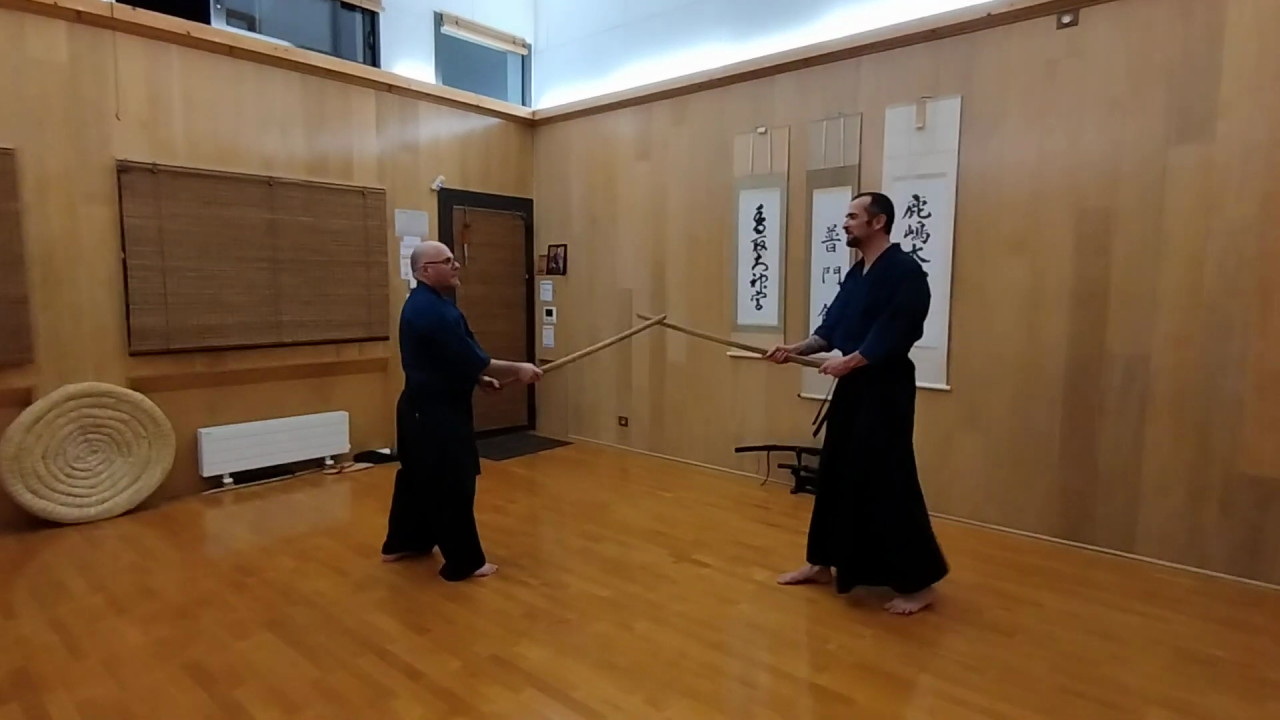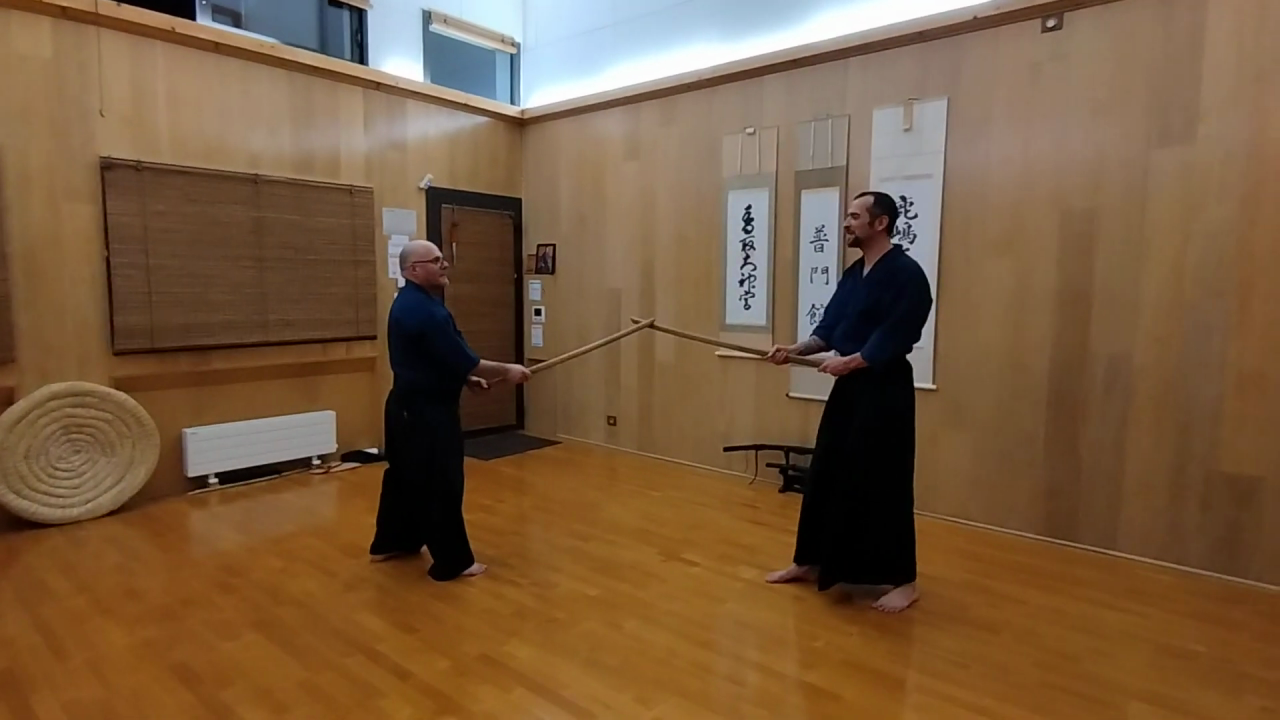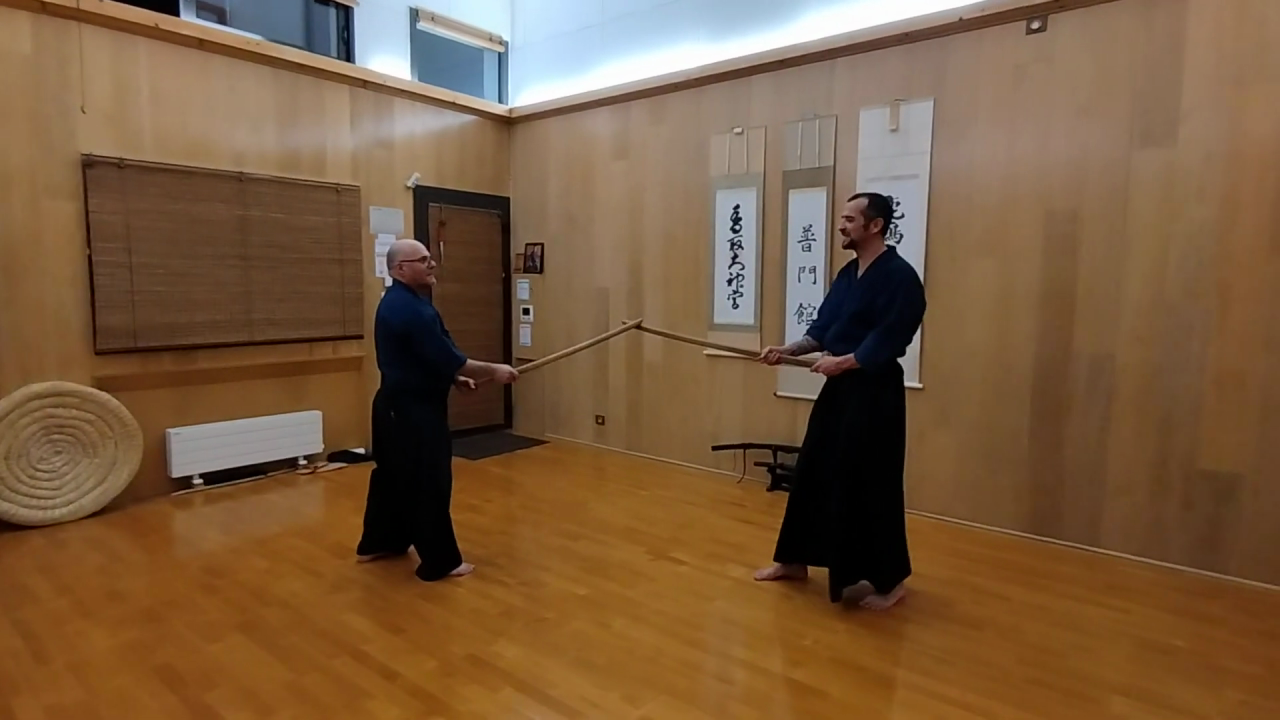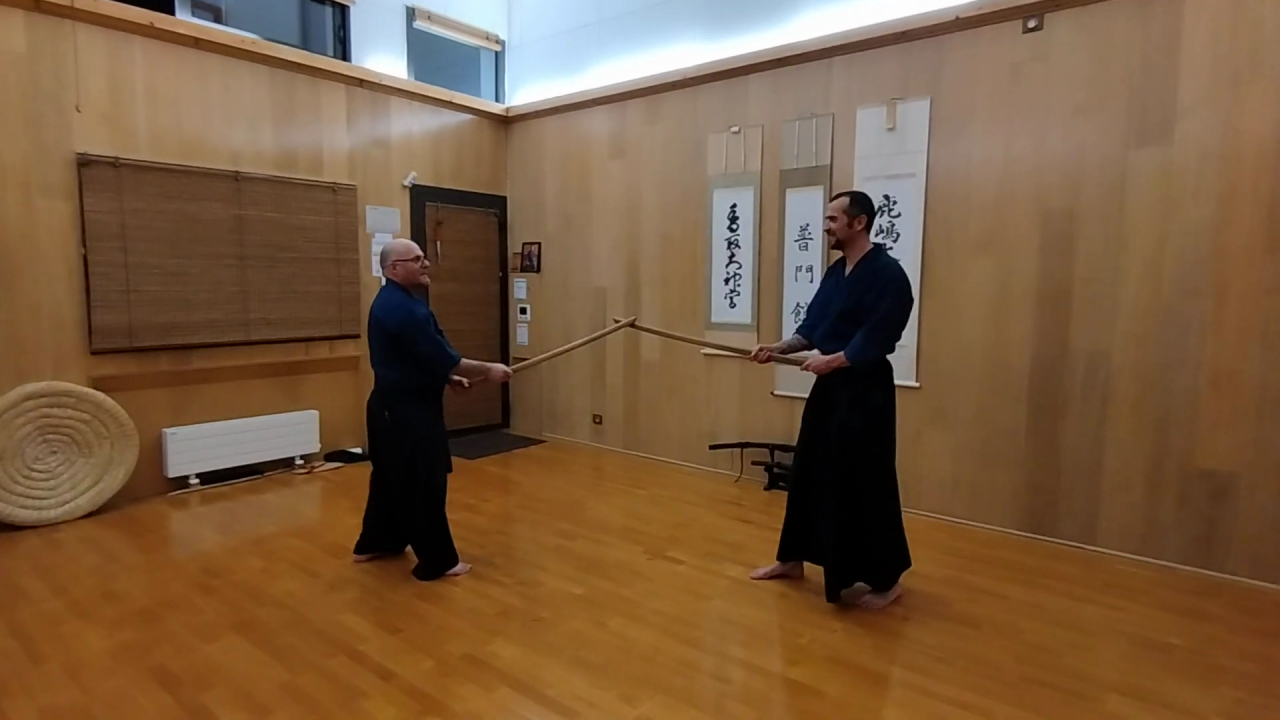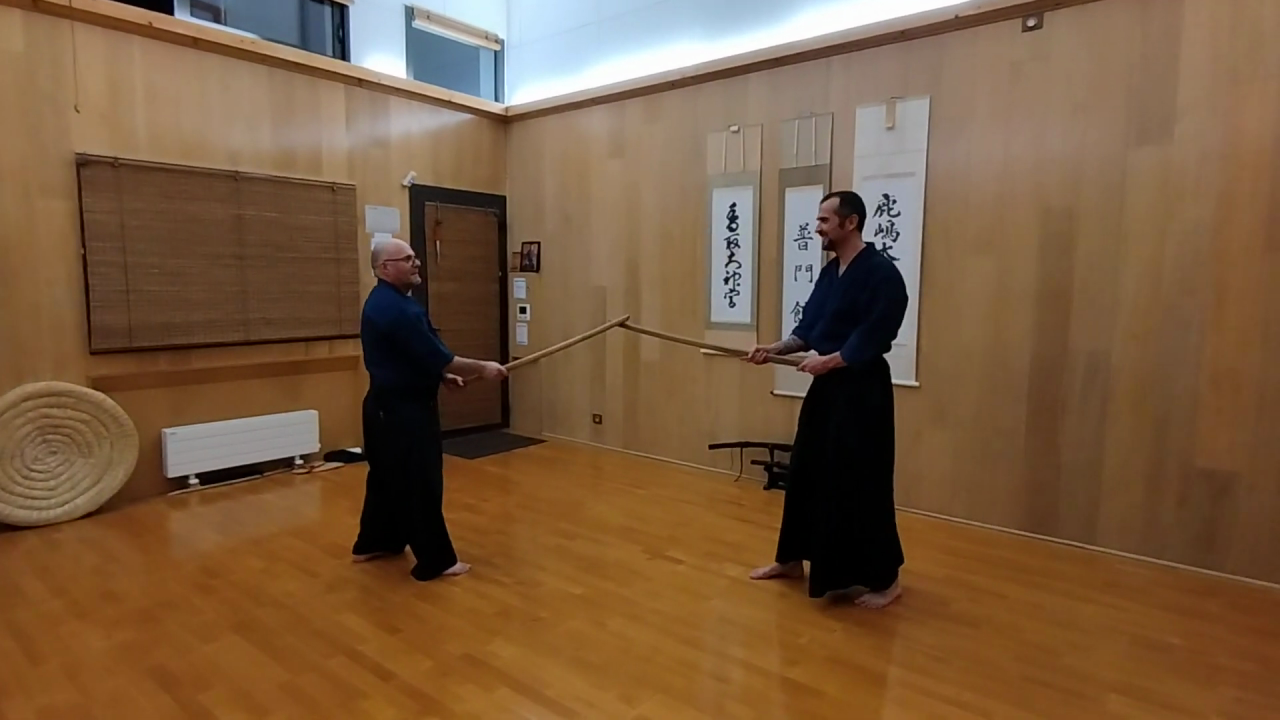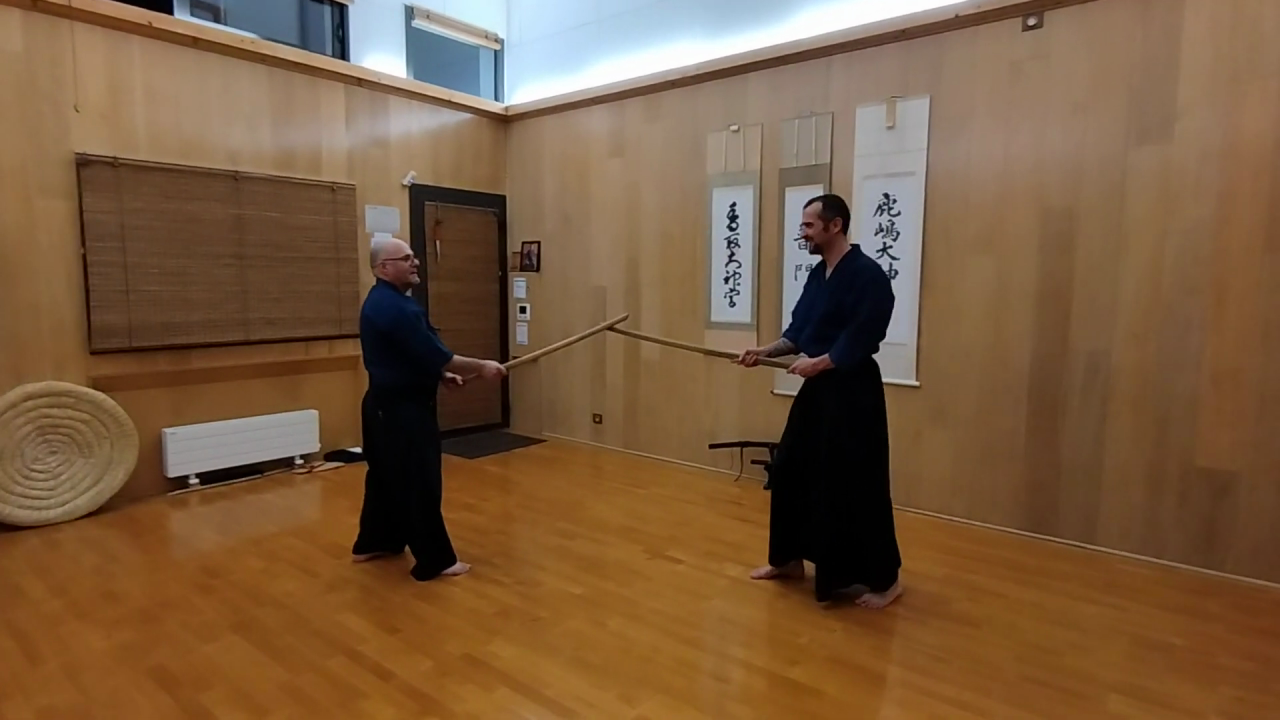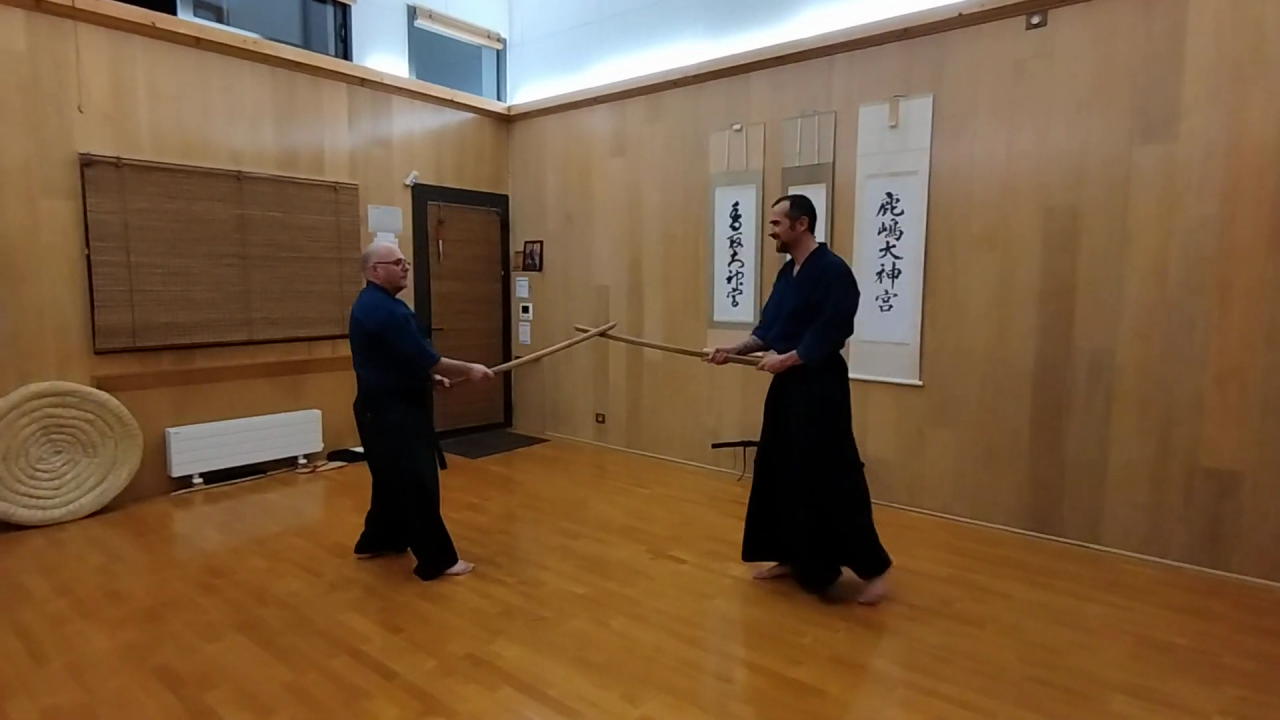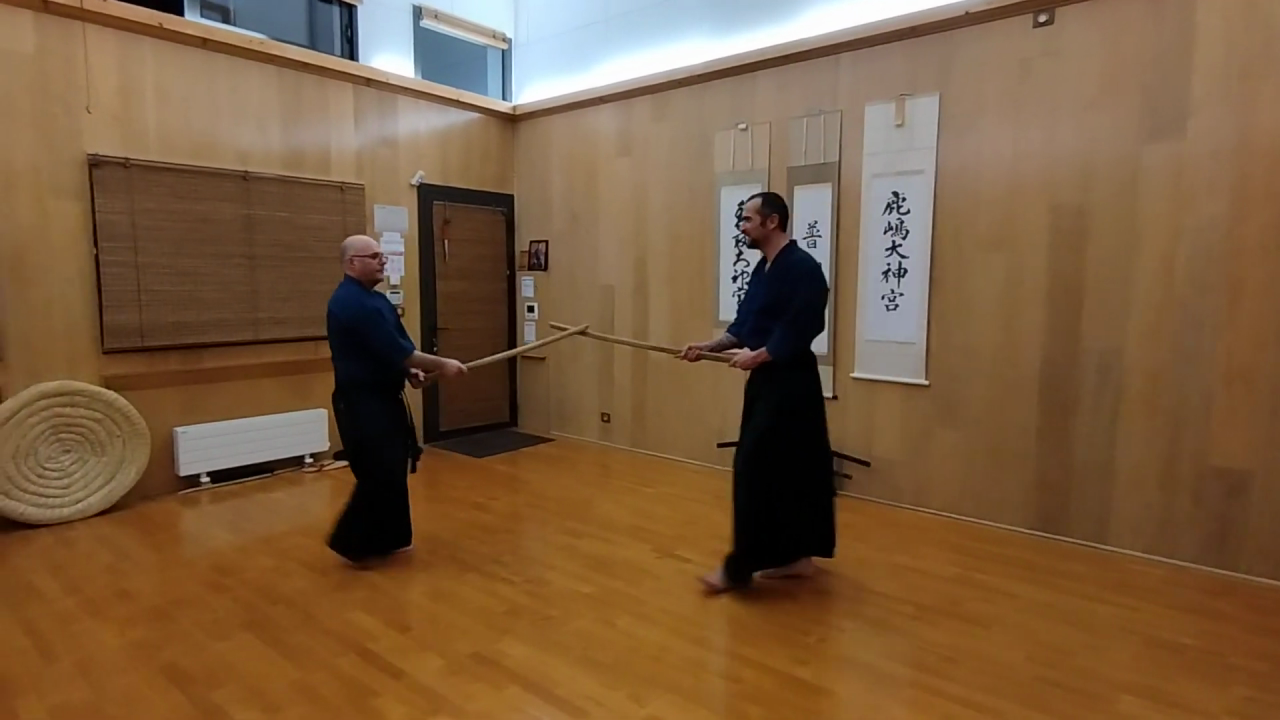
dt=0.3s
person 1, frame 1
left shoulder: (904, 271)
right shoulder: (857, 273)
left elbow: (893, 335)
right elbow: (833, 327)
left wrist: (849, 361)
right wrist: (794, 349)
left hip: (887, 387)
right hip: (854, 386)
left knee: (887, 481)
right knee: (836, 473)
left ankle: (919, 579)
right ankle: (822, 562)
person 1, frame 2
left shoulder: (905, 274)
right shoulder: (854, 273)
left elbow: (897, 338)
right elbow: (830, 328)
left wrist: (851, 361)
right wrist: (795, 350)
left hip: (885, 389)
right hip: (849, 387)
left knee: (883, 483)
right knee: (826, 473)
left ankle: (902, 580)
right ankle: (810, 561)
person 1, frame 3
left shoulder: (900, 277)
right shoulder: (847, 274)
left elbow: (890, 341)
right elbow: (823, 328)
left wrist: (843, 361)
right wrist: (787, 350)
left hip: (875, 392)
right hip: (838, 389)
left knee: (873, 486)
right knee: (811, 472)
left ankle: (890, 580)
right ankle: (794, 560)
person 1, frame 4
left shoulder: (887, 274)
right shoulder: (835, 272)
left elbow: (879, 338)
right elbow: (813, 328)
left wrist: (834, 359)
right wrist: (777, 348)
left hip: (865, 389)
right hip: (830, 386)
left knee: (865, 483)
right knee: (808, 472)
left ankle: (886, 578)
right ankle: (793, 558)
person 1, frame 5
left shoulder: (881, 273)
right shoulder: (830, 272)
left elbow: (875, 338)
right elbow: (809, 328)
left wrist: (830, 360)
right wrist: (775, 349)
left hip: (862, 389)
right hip: (827, 386)
left knee: (861, 483)
right knee: (806, 472)
left ankle: (884, 578)
right ankle: (792, 558)
person 1, frame 6
left shoulder: (867, 275)
right shoulder: (818, 275)
left elbow: (864, 338)
right elbow: (800, 331)
left wrist: (819, 363)
right wrist: (766, 352)
left hip: (853, 390)
right hip: (817, 388)
left knee: (857, 484)
right knee: (791, 469)
left ankle: (883, 579)
right ankle: (789, 558)
person 1, frame 7
left shoulder: (832, 271)
right shoulder: (788, 273)
left elbow: (830, 335)
right elbow: (769, 328)
left wrist: (787, 358)
right wrist: (737, 349)
left hip: (820, 385)
right hip: (788, 384)
left knee: (829, 476)
right knee: (776, 470)
left ankle: (872, 567)
right ankle: (791, 557)
person 1, frame 8
left shoulder: (801, 267)
right shoulder: (763, 269)
left elbow: (800, 331)
right elbow: (744, 325)
left wrist: (758, 356)
right wrist: (709, 346)
left hip: (790, 380)
right hip: (766, 379)
left knee: (758, 468)
right knee: (789, 467)
left ankle: (741, 566)
right ankle: (798, 553)
person 2, frame 1
left shoulder: (422, 303)
right shoulder: (433, 310)
right elbow: (468, 359)
left wrist: (478, 379)
right wrist: (516, 370)
left hip: (423, 407)
right hip: (437, 412)
left knee: (418, 477)
right knee: (452, 485)
left ankle: (403, 542)
right ankle: (463, 562)
person 2, frame 2
left shoulder: (410, 303)
right shoulder: (423, 309)
right elbow: (459, 358)
left wrist: (466, 378)
right wrist: (506, 371)
left hip: (410, 406)
right hip: (426, 411)
left knee: (405, 476)
right knee: (441, 485)
left ankle: (391, 543)
right ankle: (452, 562)
person 2, frame 3
left shoulder: (397, 302)
right shoulder: (409, 309)
right elbow: (446, 358)
left wrist: (454, 378)
right wrist: (493, 371)
left hip: (398, 405)
right hip: (413, 410)
left knee: (394, 476)
right knee: (429, 483)
left ankle: (377, 543)
right ankle: (440, 561)
person 2, frame 4
left shoulder: (391, 302)
right shoulder: (403, 308)
right elbow: (440, 356)
left wrist: (447, 377)
right wrist: (487, 370)
left hip: (393, 404)
right hip: (408, 409)
left knee: (391, 475)
right knee: (425, 482)
left ankle: (375, 542)
right ankle: (437, 560)
person 2, frame 5
left shoulder: (384, 302)
right shoulder: (395, 308)
right elbow: (433, 355)
left wrist: (442, 375)
right wrist: (481, 368)
left hip: (390, 404)
right hip: (403, 409)
left knee: (389, 476)
right knee: (421, 483)
left ankle: (373, 543)
right ankle: (435, 560)
person 2, frame 6
left shoulder: (383, 301)
right shoulder: (394, 307)
right elbow: (432, 353)
left wrist: (441, 374)
right wrist: (480, 367)
left hip: (388, 404)
right hip: (401, 409)
left knee: (387, 477)
right knee: (419, 483)
left ankle: (374, 542)
right ankle: (434, 560)
person 2, frame 7
left shoulder: (377, 304)
right shoulder: (382, 310)
left elbow: (406, 356)
right elbow: (421, 356)
left wrist: (431, 377)
right wrist: (467, 370)
left hip: (388, 406)
right hip: (389, 409)
left knee: (395, 478)
right knee: (418, 483)
left ankle: (379, 539)
right ankle: (437, 560)
person 2, frame 8
left shoulder: (371, 298)
right shoulder: (351, 302)
right elbow: (393, 350)
left wrist: (409, 371)
right wrist: (441, 365)
left hip: (382, 397)
right hip: (361, 402)
left knee: (392, 470)
right knee: (378, 473)
left ankle: (386, 539)
right ankle: (350, 543)
